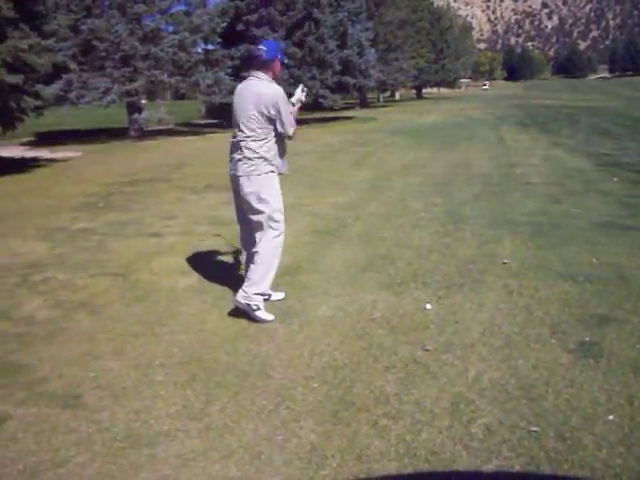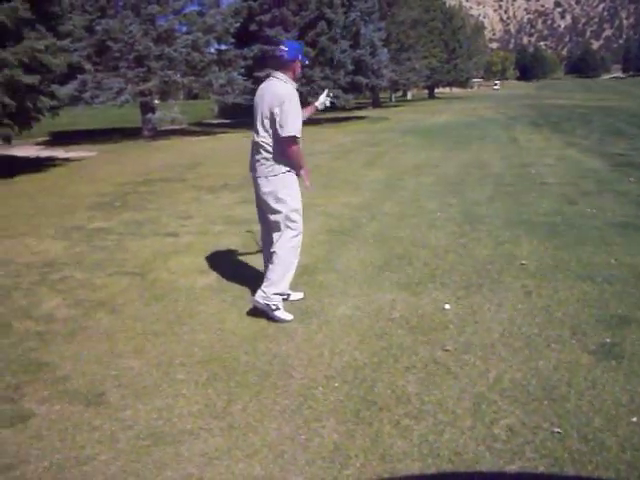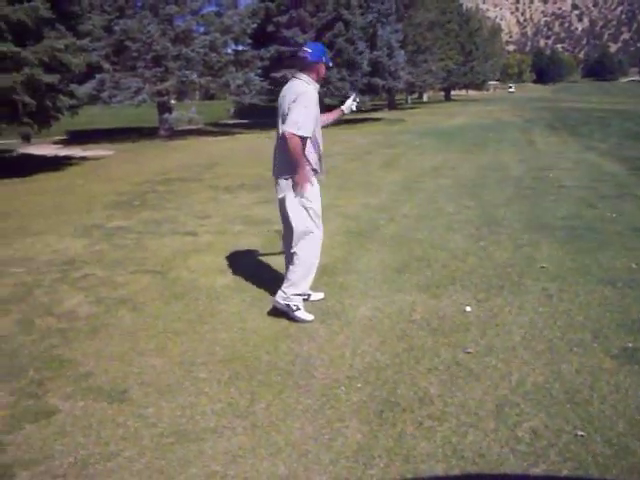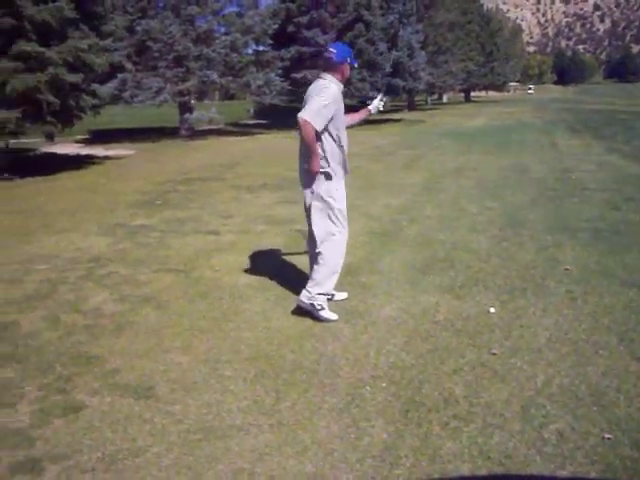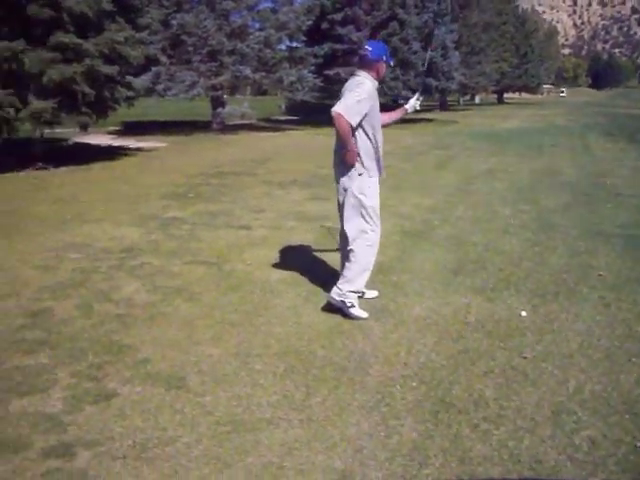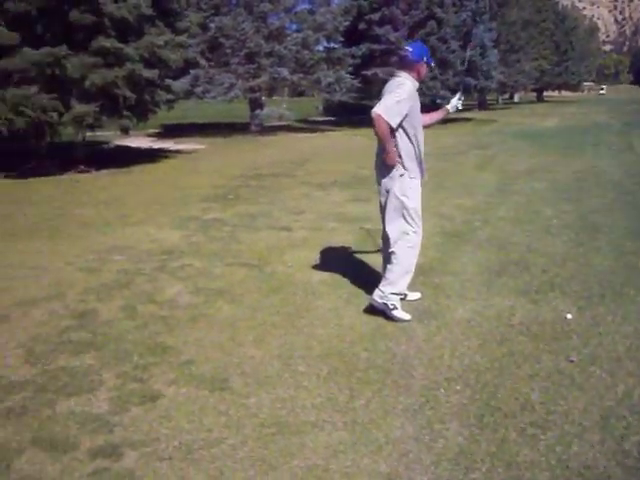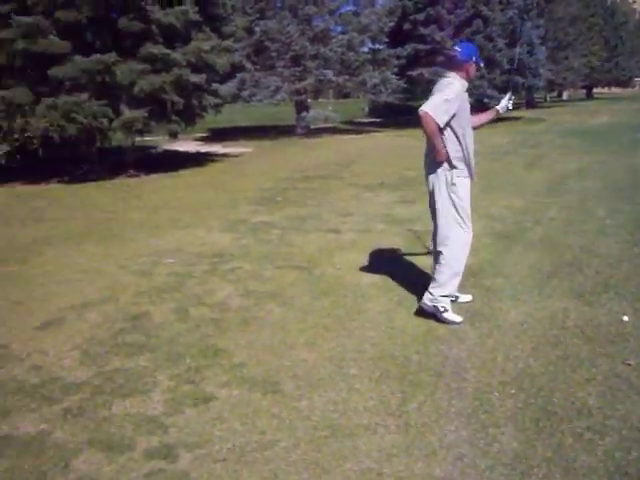
dt=0.2s
person 1, frame 1
left shoulder: (243, 88)
right shoulder: (273, 92)
right elbow: (288, 132)
left wrist: (291, 102)
right wrist: (294, 107)
left hip: (240, 170)
right hip: (260, 172)
left knee: (251, 233)
right knee: (271, 232)
left ankle: (257, 287)
right ankle: (250, 295)
person 1, frame 2
left shoulder: (266, 87)
right shoulder: (287, 92)
right elbow: (290, 137)
left wrist: (316, 105)
right wrist: (302, 169)
left hip: (262, 170)
right hip: (278, 172)
left knee: (273, 232)
right knee: (289, 232)
left ankle: (276, 287)
right ankle: (269, 296)
person 1, frame 3
left shoulder: (293, 87)
right shoulder: (306, 92)
right elbow: (292, 134)
left wrist: (342, 110)
right wrist: (302, 169)
left hip: (287, 173)
right hip: (298, 174)
left knee: (296, 233)
right knee: (309, 234)
left ankle: (296, 288)
right ankle: (289, 296)
person 1, frame 4
left shoulder: (321, 87)
right shoulder: (330, 90)
right elbow: (305, 121)
left wrist: (369, 110)
right wrist: (315, 157)
left hip: (320, 173)
right hip: (324, 174)
left knee: (322, 232)
right knee: (334, 233)
left ankle: (321, 287)
right ankle: (314, 295)
person 1, frame 5
left shoulder: (359, 85)
right shoulder: (365, 87)
left elbow: (375, 120)
right elbow: (339, 114)
left wrist: (406, 109)
right wrist: (350, 149)
left hip: (357, 171)
right hip: (359, 172)
left knee: (354, 230)
right knee: (366, 231)
left ankle: (351, 285)
right ankle: (345, 292)
person 1, frame 6
left shoulder: (400, 86)
right shoulder: (404, 88)
left elbow: (417, 121)
right elbow: (378, 115)
left wrist: (447, 109)
right wrist: (389, 150)
left hip: (400, 173)
right hip: (401, 173)
left knee: (396, 231)
right knee: (408, 233)
left ankle: (393, 287)
right ankle: (387, 294)
person 1, frame 7
left shoulder: (451, 87)
right shoulder: (453, 88)
left elbow: (467, 122)
right elbow: (425, 113)
left wrist: (498, 110)
right wrist: (439, 147)
left hip: (450, 172)
right hip: (450, 172)
left knee: (447, 232)
right knee: (458, 234)
left ankle: (444, 289)
right ankle: (437, 297)
